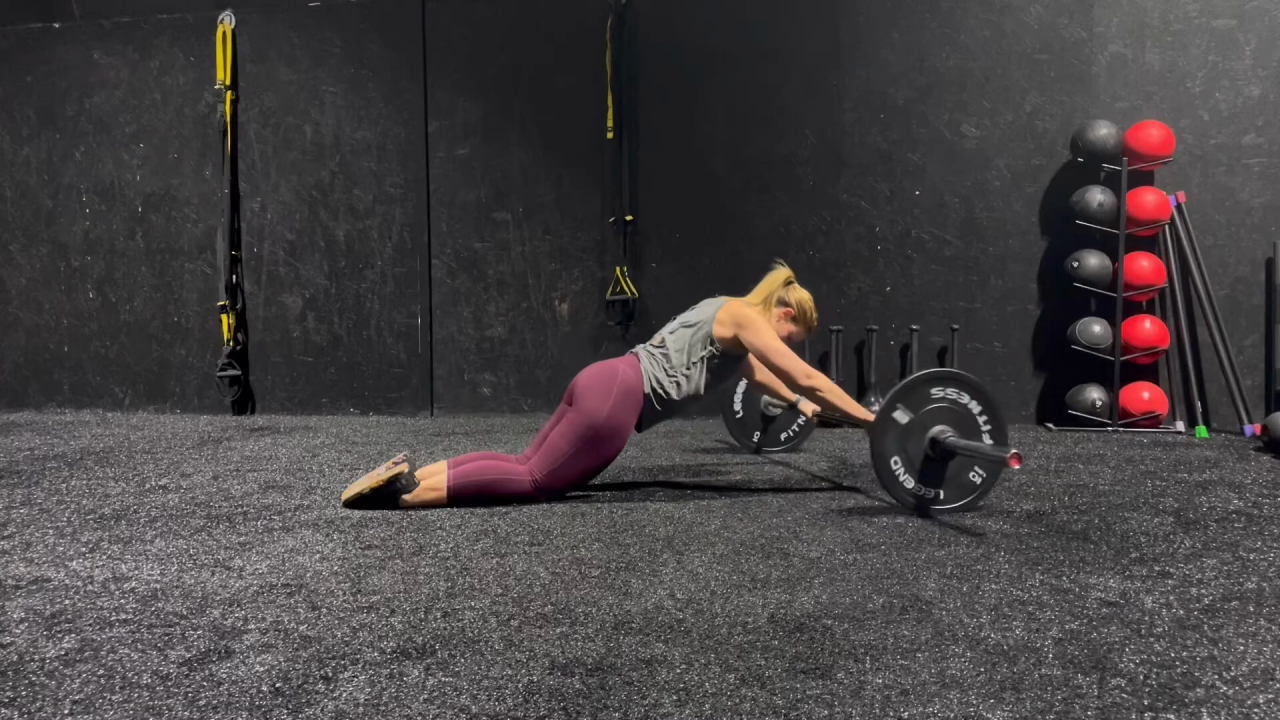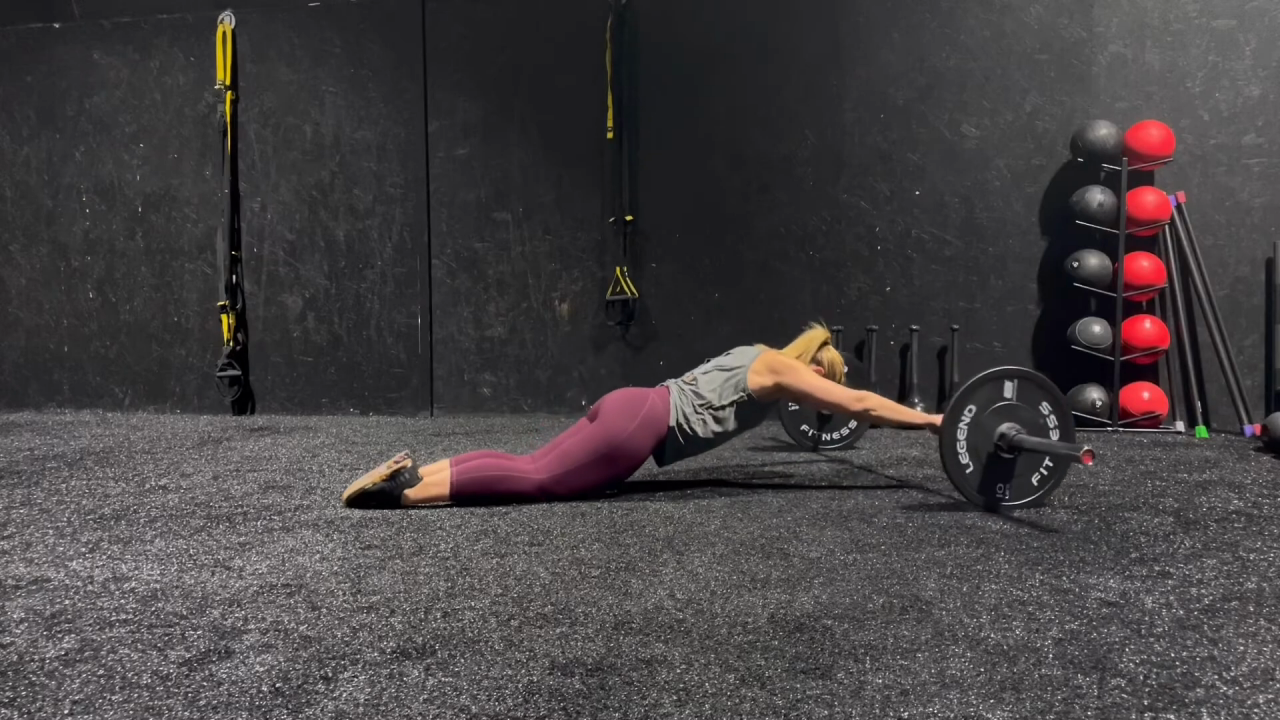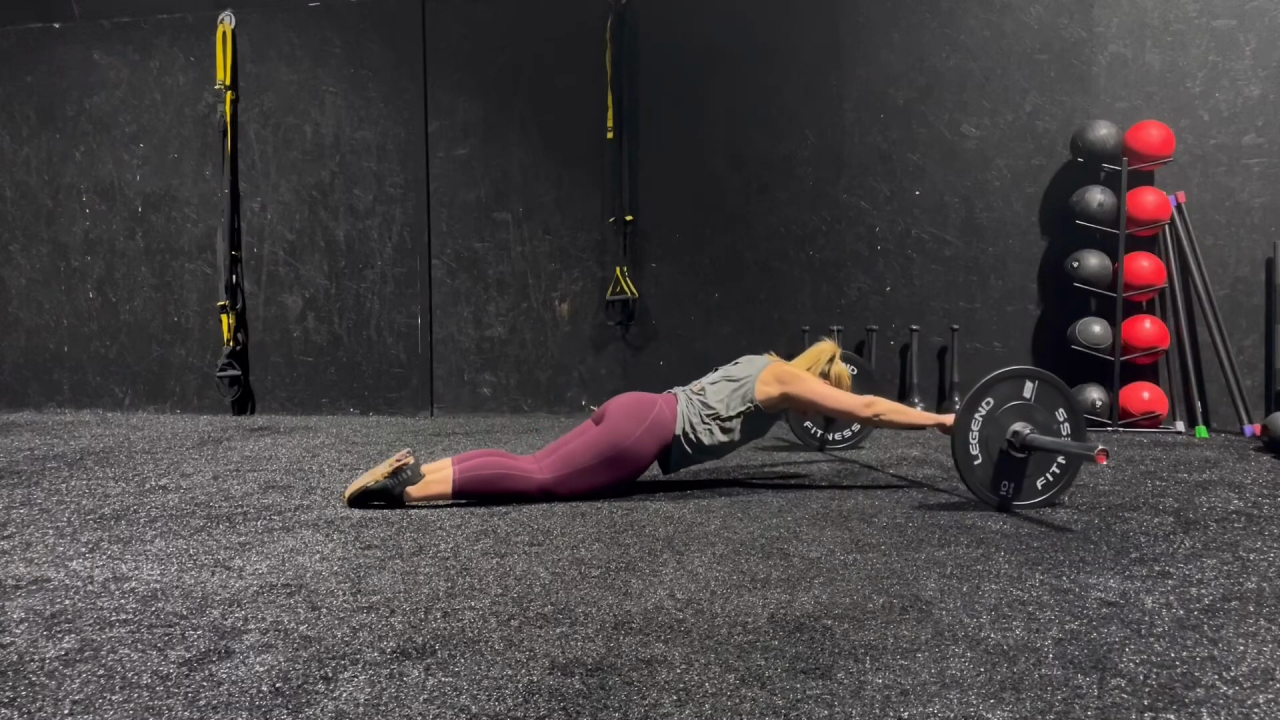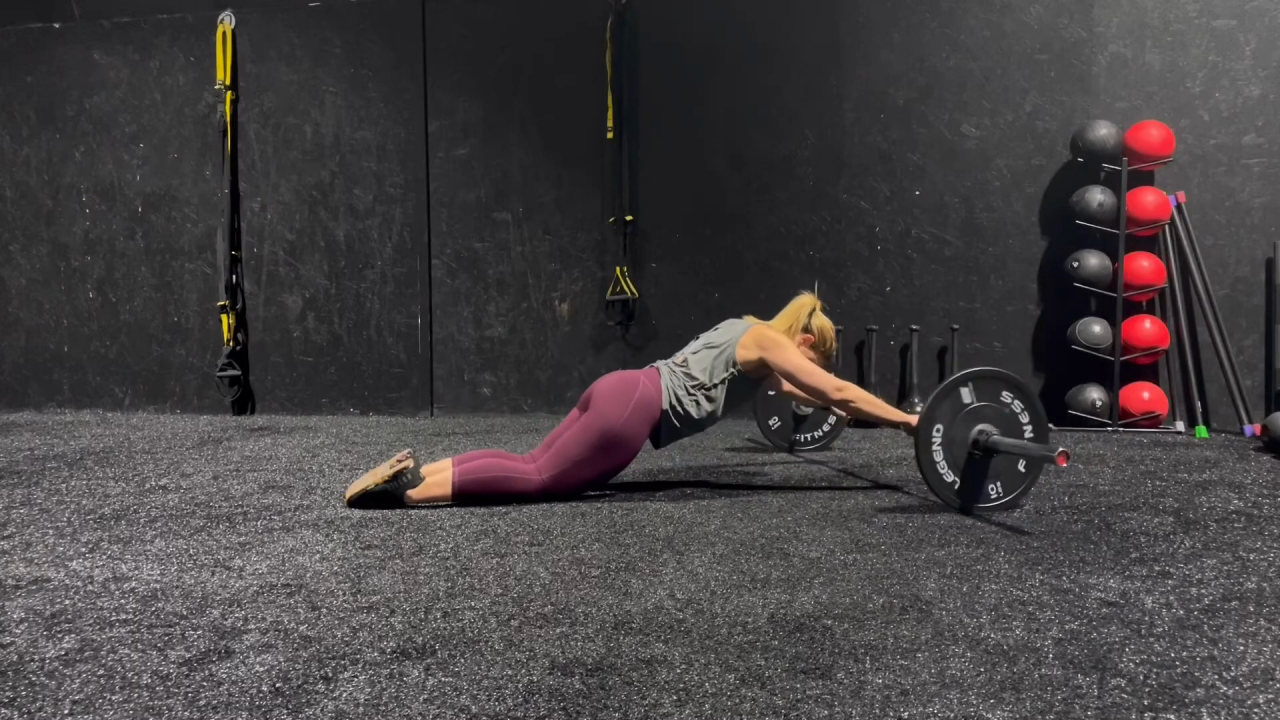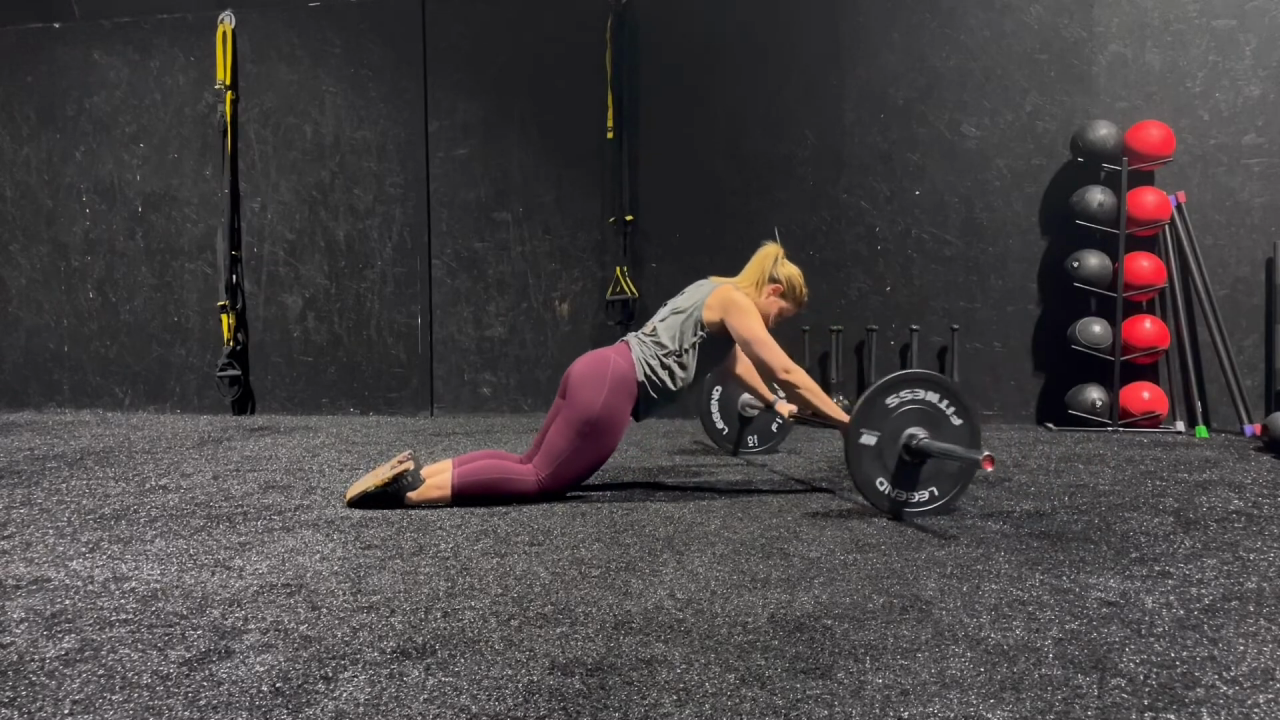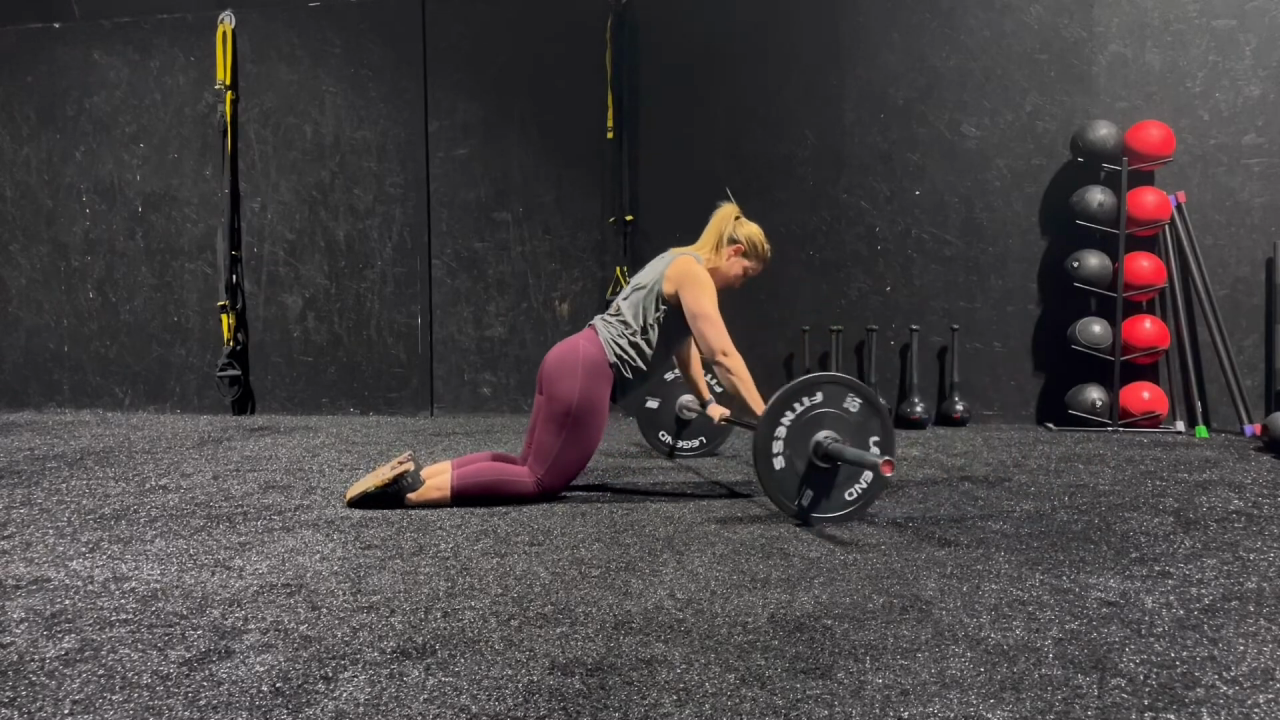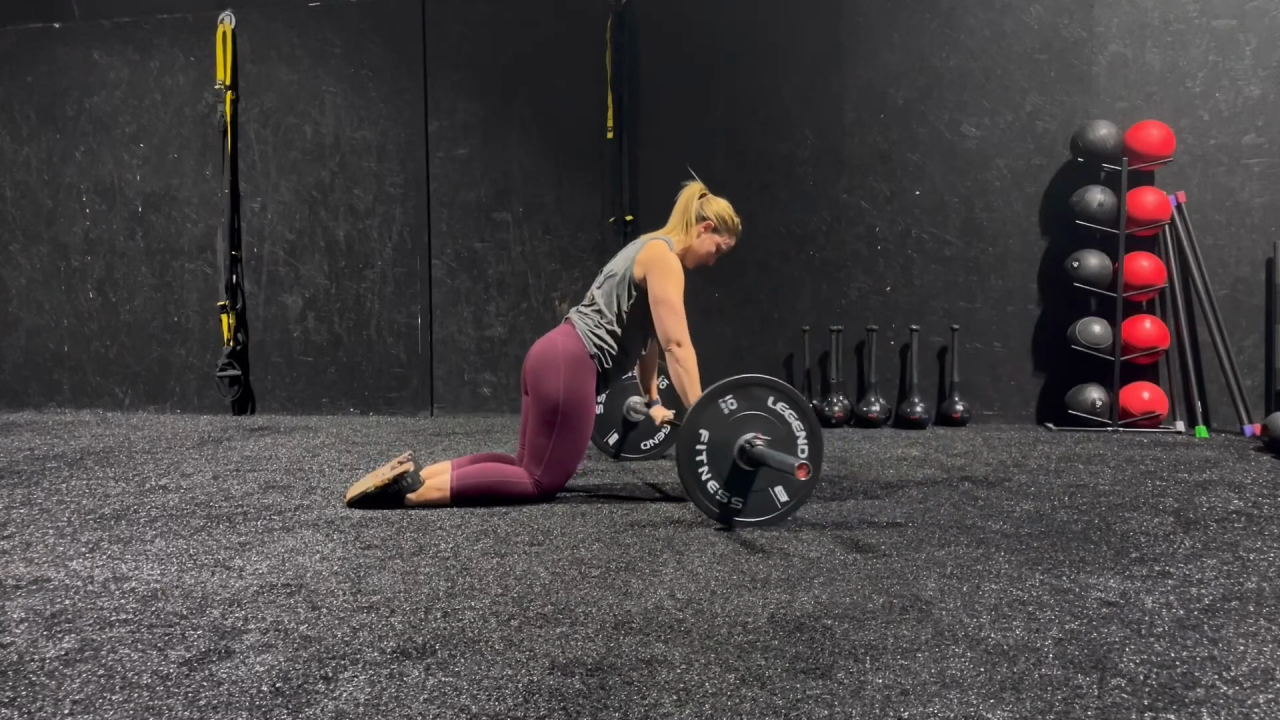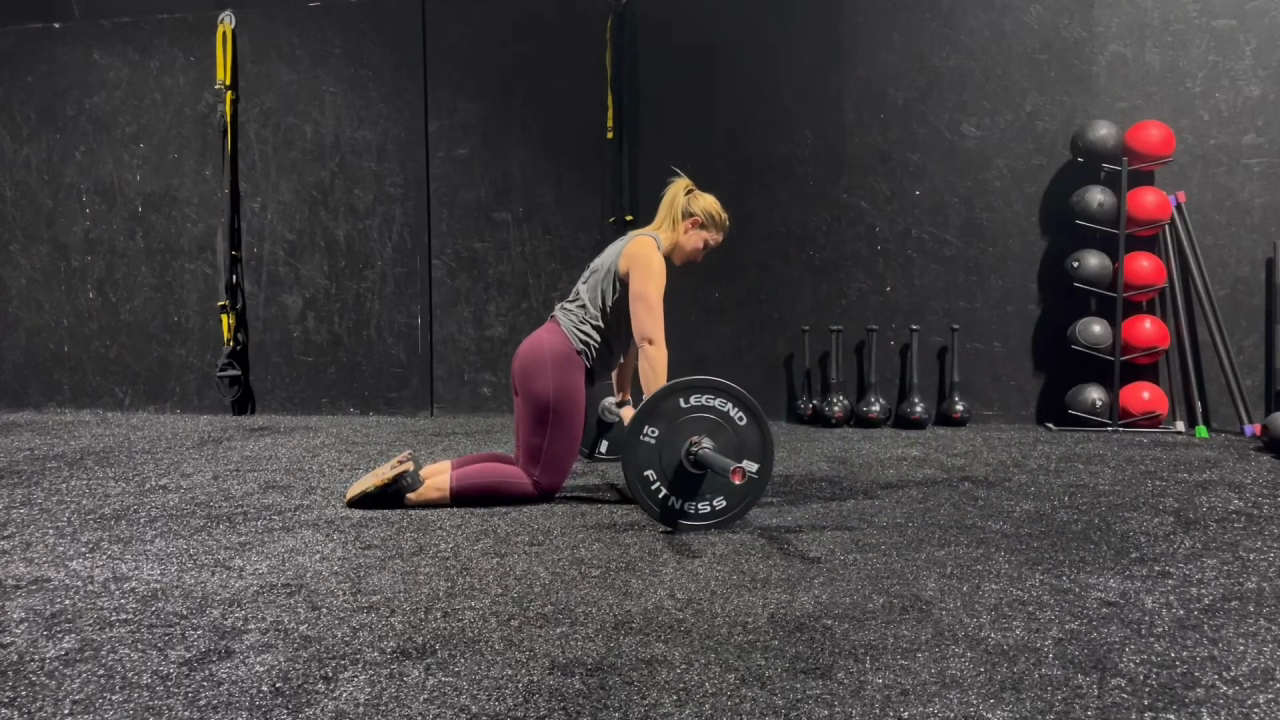
dt=0.5s
person 1, frame 1
left shoulder: (730, 313)
right shoulder: (748, 317)
left elbow: (755, 371)
right elbow: (807, 376)
left wrist: (800, 406)
right wrist: (872, 421)
left hip: (602, 384)
right hip: (617, 396)
left knee: (527, 467)
right knee: (537, 480)
left ankle: (412, 473)
right ankle: (406, 490)
person 1, frame 2
left shoulder: (760, 358)
right shoulder: (781, 370)
left elbow: (846, 402)
right elbow: (856, 402)
left wrist: (884, 413)
right wrist: (929, 421)
left hip: (626, 410)
right hip: (641, 424)
left knee: (531, 466)
right knee: (534, 480)
left ankle: (411, 471)
right ankle: (405, 487)
person 1, frame 3
left shoulder: (768, 365)
right shoulder: (787, 381)
left elbow: (852, 403)
right elbow: (865, 407)
right wrist: (938, 420)
left hip: (633, 412)
right hip: (646, 428)
left knee: (534, 467)
right knee: (537, 478)
left ankle: (415, 468)
right ankle: (409, 487)
person 1, frame 4
left shoulder: (752, 332)
right shoulder: (771, 341)
left elbow: (783, 384)
right elbow: (838, 388)
left wrist: (829, 410)
right wrist: (904, 419)
left hip: (619, 393)
right hip: (633, 407)
left knee: (535, 465)
right knee: (538, 479)
left ankle: (414, 471)
right ankle: (409, 487)
person 1, frame 5
left shoulder: (718, 292)
right shoulder: (735, 302)
left elbow: (736, 362)
right elbow: (787, 371)
left wrist: (774, 404)
right wrist: (843, 420)
left hip: (597, 373)
right hip: (611, 385)
left knee: (530, 466)
right knee: (540, 481)
left ankle: (416, 470)
right ankle: (412, 488)
person 1, frame 6
left shoulder: (681, 262)
right shoulder: (695, 273)
left elbow: (686, 343)
right elbow: (724, 355)
left wrist: (707, 402)
right wrist: (764, 418)
left hip: (576, 362)
right hip: (587, 369)
left knee: (532, 468)
right knee: (541, 482)
left ankle: (416, 472)
right ankle: (412, 488)
person 1, frame 7
left shoulder: (653, 250)
right shoulder: (664, 258)
left elbow: (647, 336)
right elbow: (677, 345)
left wrist: (652, 400)
left hip: (556, 357)
right hip: (570, 364)
left knee: (531, 469)
right knee: (542, 483)
left ankle: (417, 472)
right ankle: (413, 489)
person 1, frame 8
left shoulder: (639, 247)
right shoulder: (649, 253)
left elbow: (628, 336)
right elbow: (650, 342)
left wrist: (624, 401)
left hip: (546, 355)
right hip: (557, 360)
left knee: (530, 467)
right knee: (541, 482)
left ankle: (415, 472)
right ankle: (411, 488)
